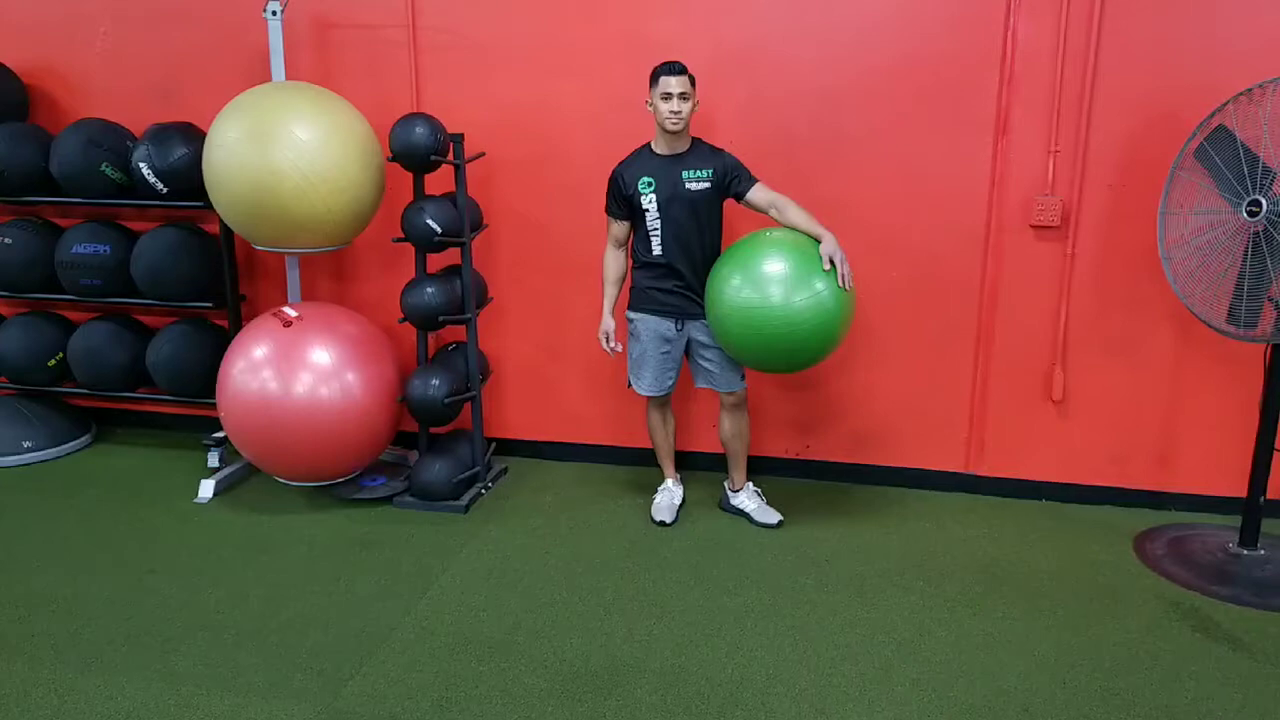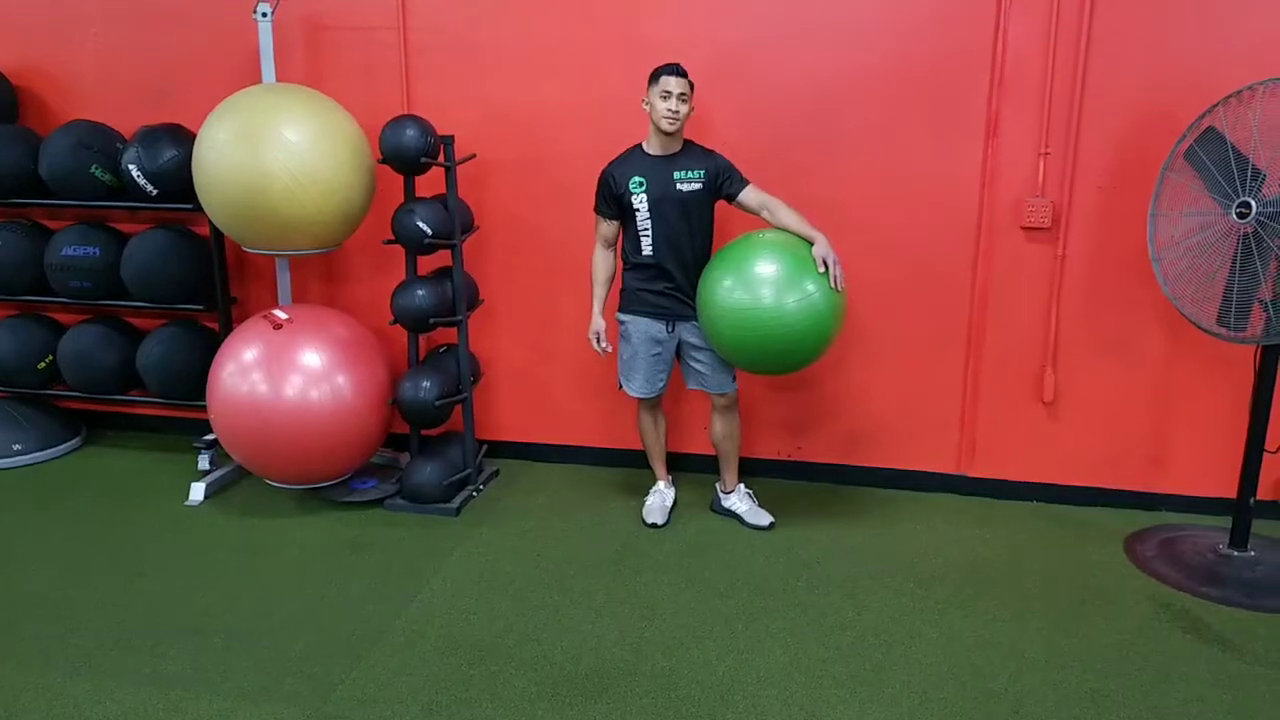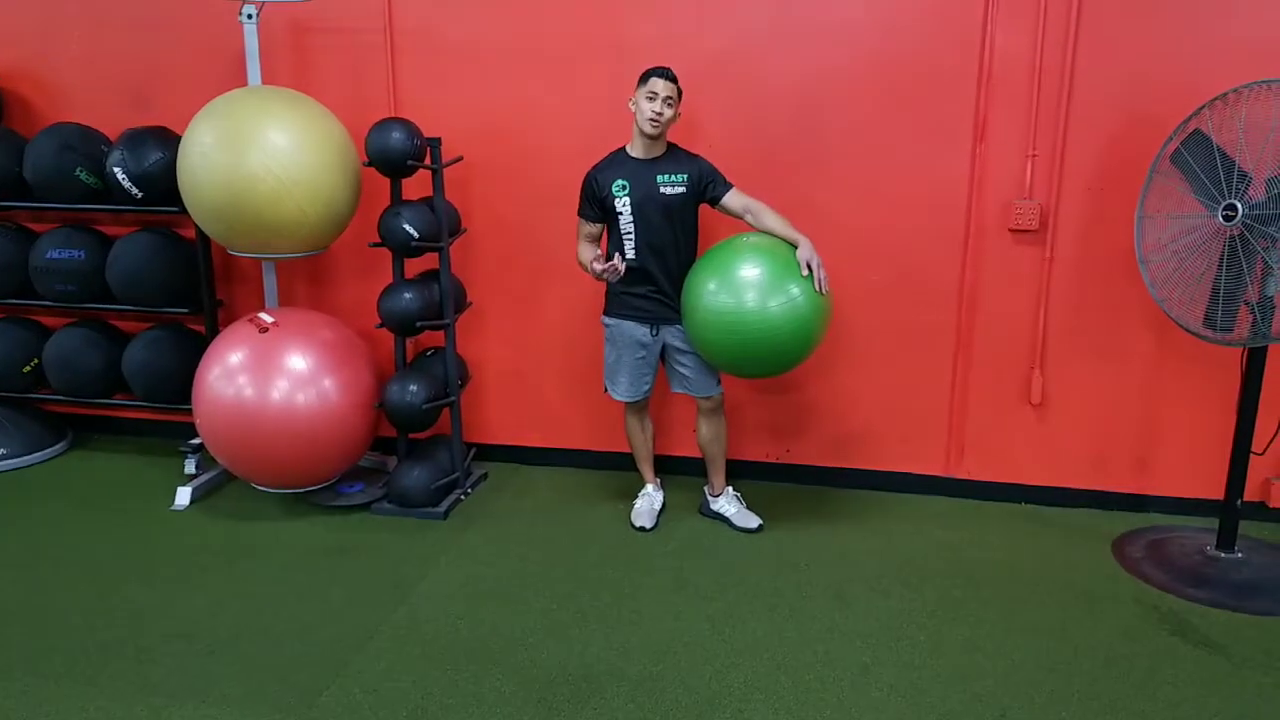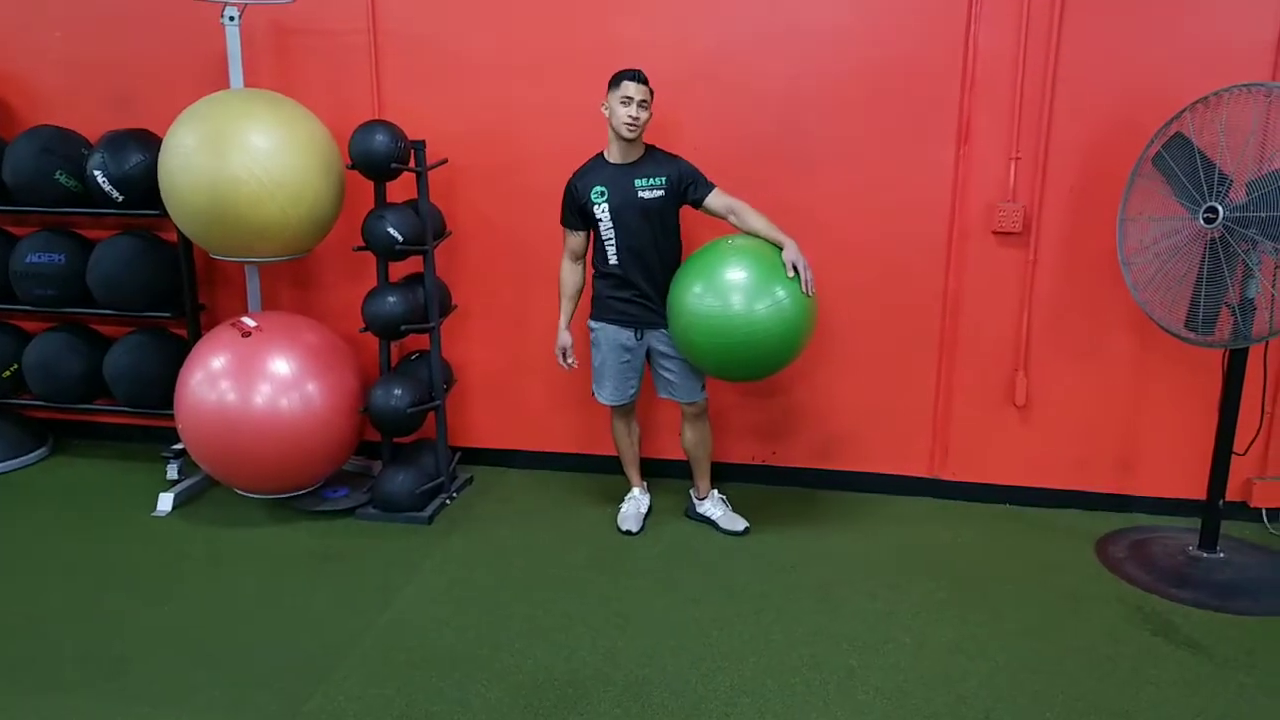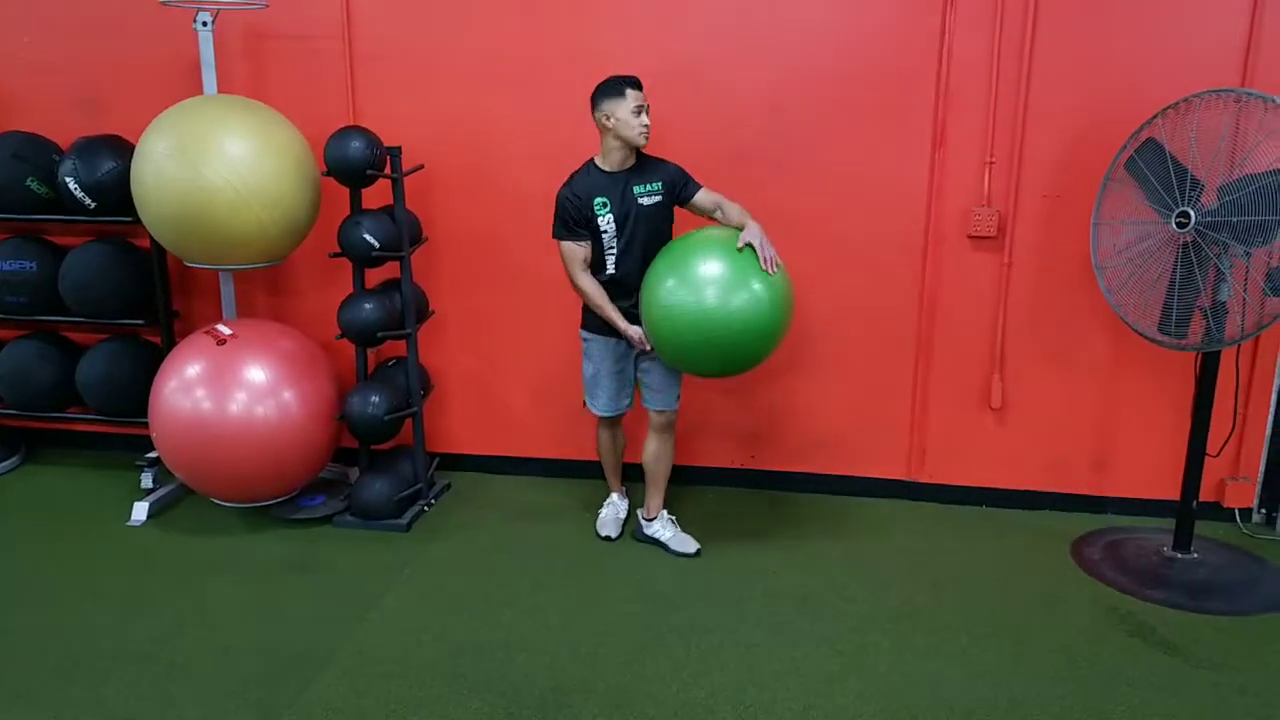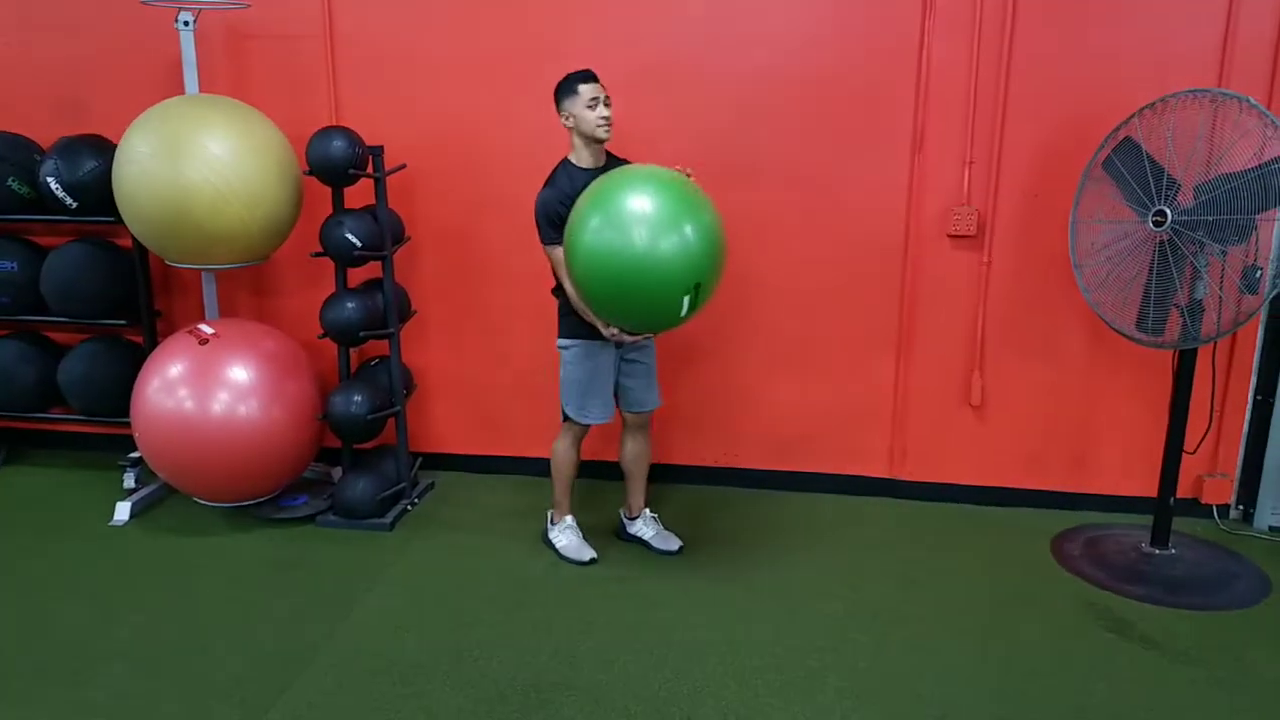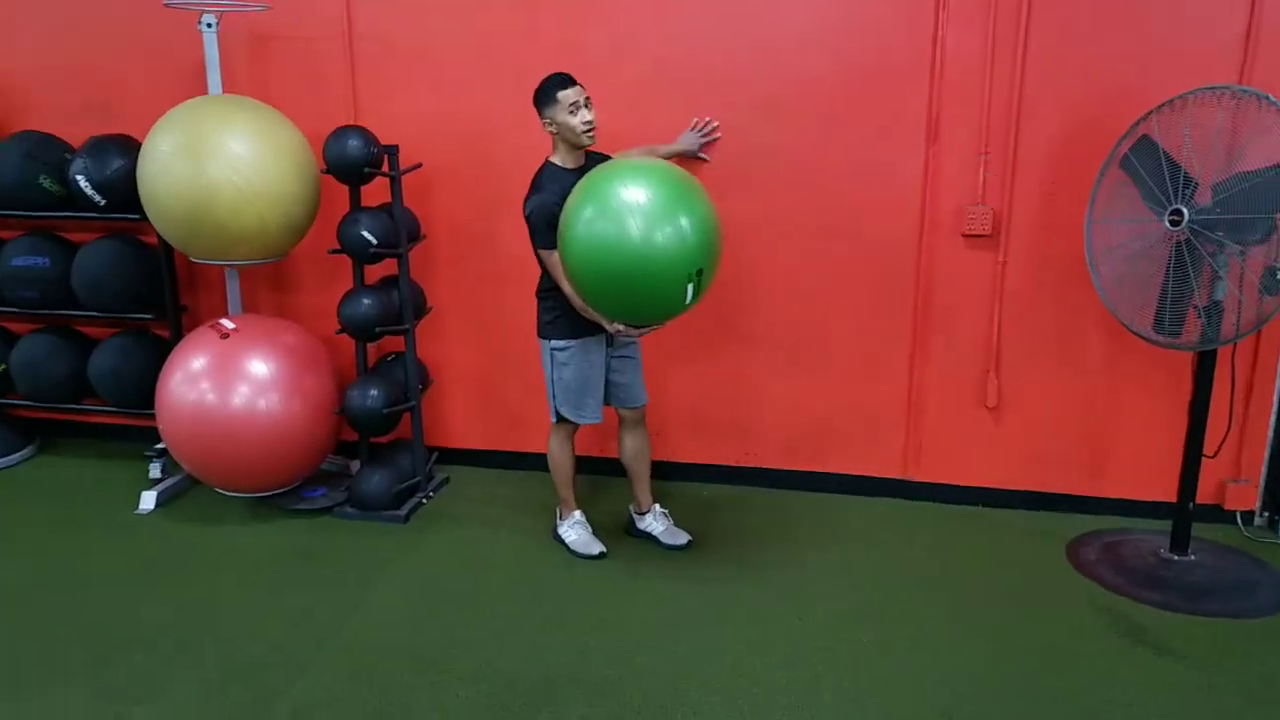
dt=0.7s
person 1, frame 1
left shoulder: (717, 163)
right shoulder: (628, 173)
left elbow: (772, 203)
right elbow: (616, 247)
left wrist: (824, 236)
right wrist: (607, 311)
left hip: (710, 305)
right hip: (652, 310)
left knee: (734, 395)
right knee: (658, 397)
left ankle: (738, 489)
right ankle: (670, 484)
person 1, frame 2
left shoulder: (709, 164)
right shoulder: (619, 173)
left elbow: (764, 204)
right elbow: (605, 246)
left wrist: (817, 238)
right wrist: (597, 310)
left hip: (701, 306)
right hip: (643, 311)
left knee: (725, 397)
right knee: (648, 400)
left ankle: (730, 491)
right ankle: (662, 486)
person 1, frame 3
left shoulder: (692, 168)
right shoulder: (602, 176)
left elbow: (748, 208)
right elbow: (586, 241)
left wrist: (801, 241)
right wrist: (595, 264)
left hip: (687, 310)
right hip: (628, 315)
left knee: (710, 401)
right knee: (635, 403)
left ankle: (718, 495)
right ankle: (650, 489)
person 1, frame 4
left shoulder: (672, 170)
right shoulder: (583, 183)
left elbow: (731, 209)
right elbow: (573, 259)
left wrist: (786, 243)
right wrist: (564, 324)
left hip: (671, 314)
right hip: (612, 320)
left knee: (694, 406)
right knee: (621, 407)
left ankle: (704, 498)
right ankle: (636, 492)
person 1, frame 5
left shoulder: (664, 174)
right shoulder: (576, 193)
left elbow: (716, 205)
right elbow: (578, 272)
left wrist: (750, 225)
right wrist: (623, 326)
right hip: (605, 327)
left knee: (663, 418)
right knee: (609, 416)
left ankle: (653, 518)
right ankle: (616, 497)
person 1, frame 6
left shoulder: (628, 173)
right shoulder: (556, 193)
right elbow: (565, 275)
right wrist: (602, 324)
right hip: (584, 329)
left knee: (639, 420)
right knee: (576, 426)
left ankle: (636, 517)
right ankle: (560, 521)
person 1, frame 7
left shoulder: (598, 164)
right shoulder: (544, 199)
left elbow: (627, 160)
right elbow: (565, 281)
left wrist: (677, 148)
right wrist: (607, 323)
left hip: (616, 316)
right hip: (570, 328)
left knee: (634, 414)
right knee: (567, 423)
left ankle: (645, 513)
right ankle: (569, 518)
